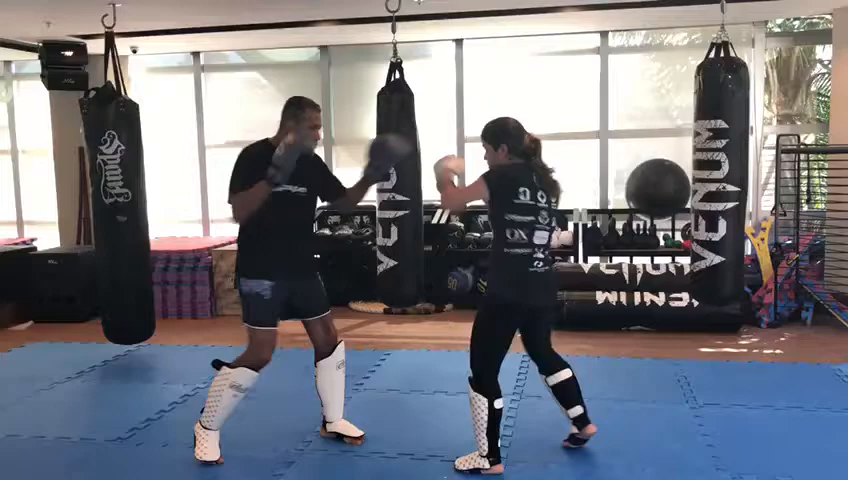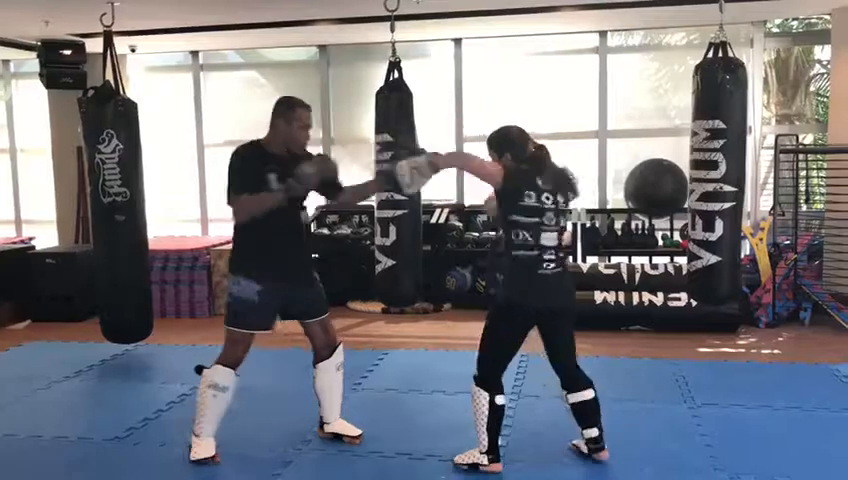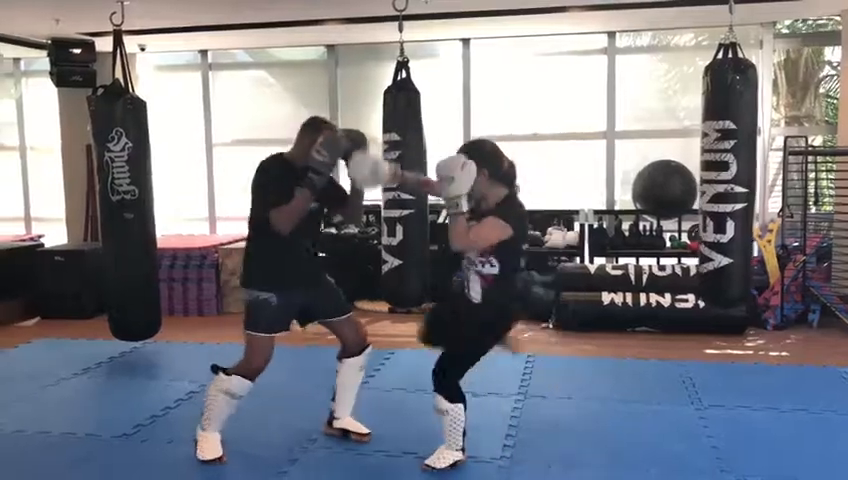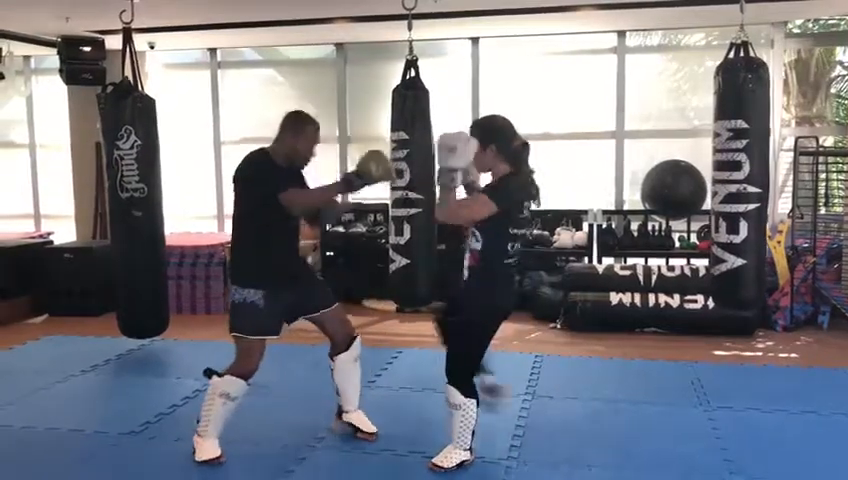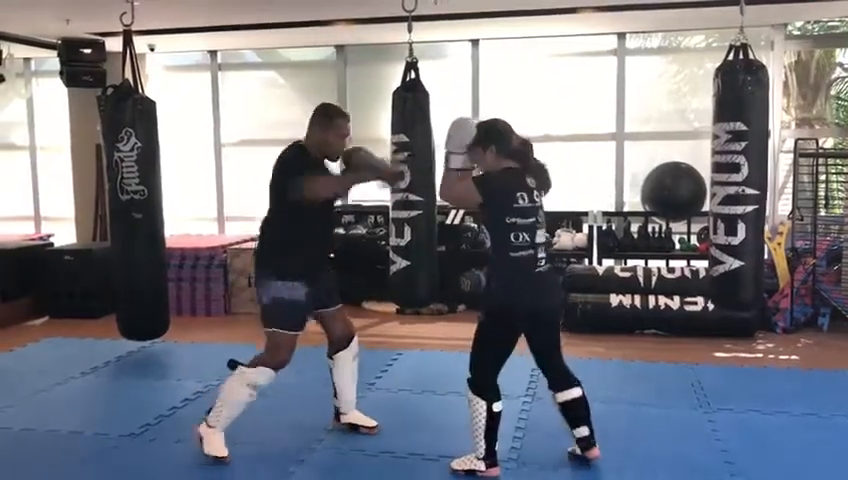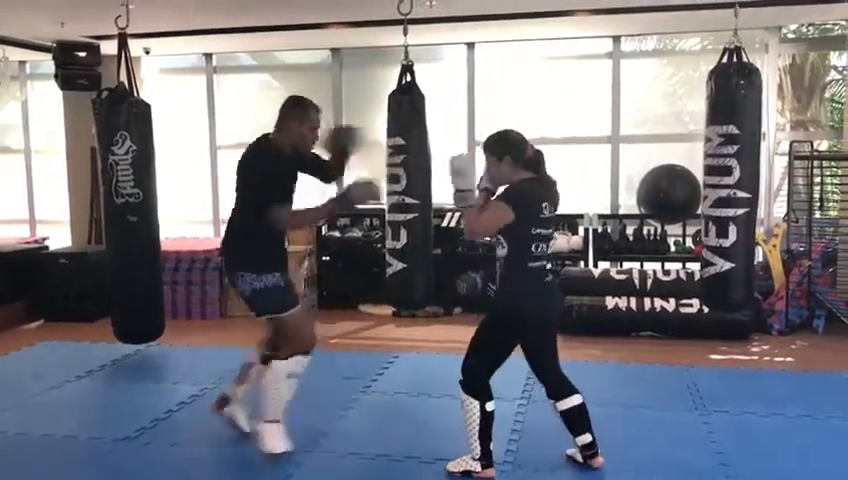
dt=0.5s
person 1, frame 1
left shoulder: (310, 162)
right shoulder: (254, 157)
left elbow: (344, 200)
right elbow: (240, 213)
left wrist: (371, 177)
right wrist: (274, 174)
left hip: (301, 269)
right hip: (261, 272)
left knee: (328, 340)
right knee: (262, 352)
left ankle: (333, 421)
right ankle: (207, 427)
person 1, frame 2
left shoulder: (301, 159)
right shoulder: (247, 157)
left elbow: (340, 196)
right elbow: (241, 213)
left wrist: (383, 181)
right wrist: (287, 189)
left hip: (297, 270)
right hip: (255, 273)
left knee: (326, 342)
right knee: (234, 353)
left ankle: (331, 421)
right ankle: (202, 437)
person 1, frame 3
left shoulder: (317, 173)
right shoulder: (272, 171)
left elbow: (351, 210)
right elbow: (283, 224)
right wrist: (315, 179)
left hip: (309, 276)
right hip: (269, 282)
left knee: (357, 340)
right knee: (255, 362)
left ankle: (339, 418)
right ankle: (208, 431)
person 1, frame 4
left shoulder: (291, 169)
right shoulder: (256, 167)
left elbow: (310, 209)
right elbow: (298, 204)
right wrist: (352, 181)
left hip: (293, 271)
right hip: (256, 280)
left knee: (344, 334)
right knee: (247, 364)
left ankle: (350, 411)
right ankle: (206, 437)
person 1, frame 5
left shoulder: (309, 158)
right shoulder: (298, 158)
left elbow: (321, 197)
right elbow: (313, 191)
left wrist: (356, 169)
right wrist: (363, 171)
left hip: (310, 266)
right hip: (284, 271)
left knee: (343, 334)
right knee: (277, 356)
left ankle: (346, 411)
right ankle: (212, 427)
person 1, frame 6
left shoulder: (287, 152)
right shoulder: (263, 160)
left elbow: (326, 172)
right elbow: (284, 221)
left wrist: (340, 155)
right wrist: (345, 200)
left hip: (266, 258)
right hip: (251, 263)
left knee: (282, 337)
right knee: (302, 339)
left ankle: (232, 402)
right ankle: (270, 422)
person 2, frame 1
left shoulder: (505, 177)
right shoulder: (546, 181)
left elbow: (452, 202)
left wrist: (445, 173)
left hip: (507, 293)
right hip: (541, 289)
left knee: (483, 371)
right knee: (544, 353)
left ankle: (489, 457)
right ankle: (582, 423)
person 2, frame 2
left shoulder: (513, 180)
right shoulder: (557, 182)
left elbow: (464, 161)
left wrist: (424, 164)
left hip: (520, 295)
right hip: (560, 294)
left knee: (487, 373)
right knee: (568, 368)
left ankle: (488, 455)
right ankle: (596, 443)
person 2, frame 3
left shoulder: (511, 213)
right shoulder: (478, 198)
left elbow: (461, 241)
right elbow: (437, 188)
left wrist: (458, 198)
right wrist: (393, 175)
left hip: (491, 311)
right hip: (472, 300)
left knee: (444, 376)
right knee: (431, 334)
left ankle: (454, 450)
person 2, frame 4
left shoulder: (506, 190)
right shoulder: (509, 182)
left elbow: (447, 215)
right elbow: (475, 209)
left wrist: (450, 174)
right wrist: (463, 177)
left hip: (488, 294)
right hip: (483, 285)
left knee: (458, 368)
right knee: (447, 322)
left ankle: (461, 449)
person 2, frame 5
left shoulder: (494, 183)
right shoulder: (533, 177)
left elbow: (448, 194)
left wrist: (456, 154)
left hip: (509, 297)
right hip: (545, 291)
left knee: (482, 375)
right knee: (554, 366)
left ankle: (485, 460)
right ankle: (587, 443)
person 2, frame 6
left shoulder: (518, 194)
right shoulder: (541, 190)
left elbow: (474, 229)
right elbow: (495, 221)
left wrist: (466, 190)
right wrist: (486, 190)
left hip: (515, 304)
right hip: (543, 299)
left knee: (474, 375)
right knee: (551, 374)
right ankle: (590, 450)
